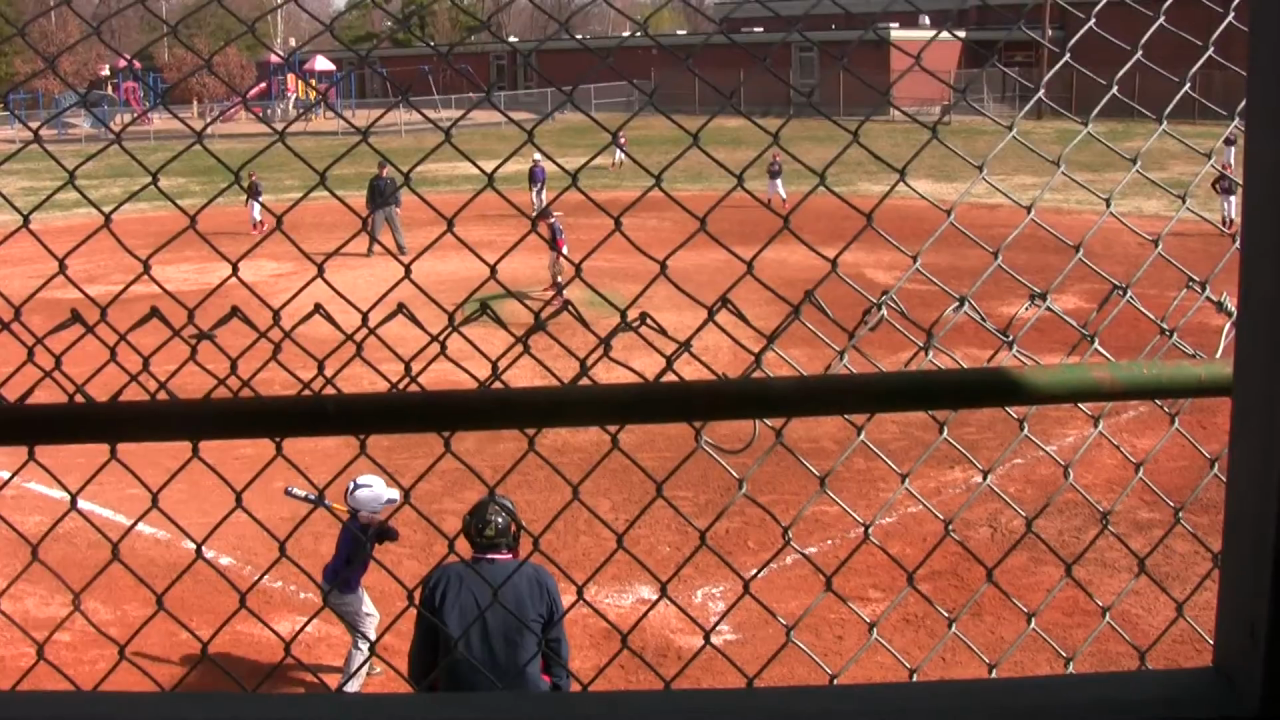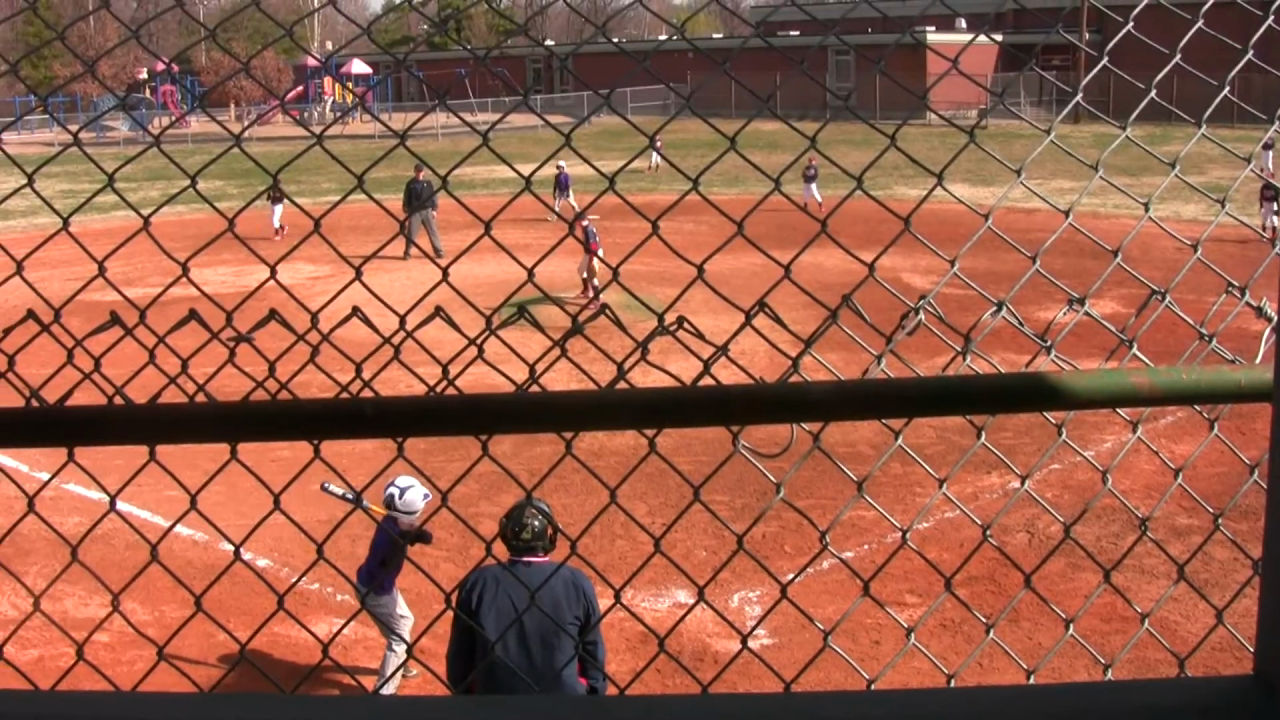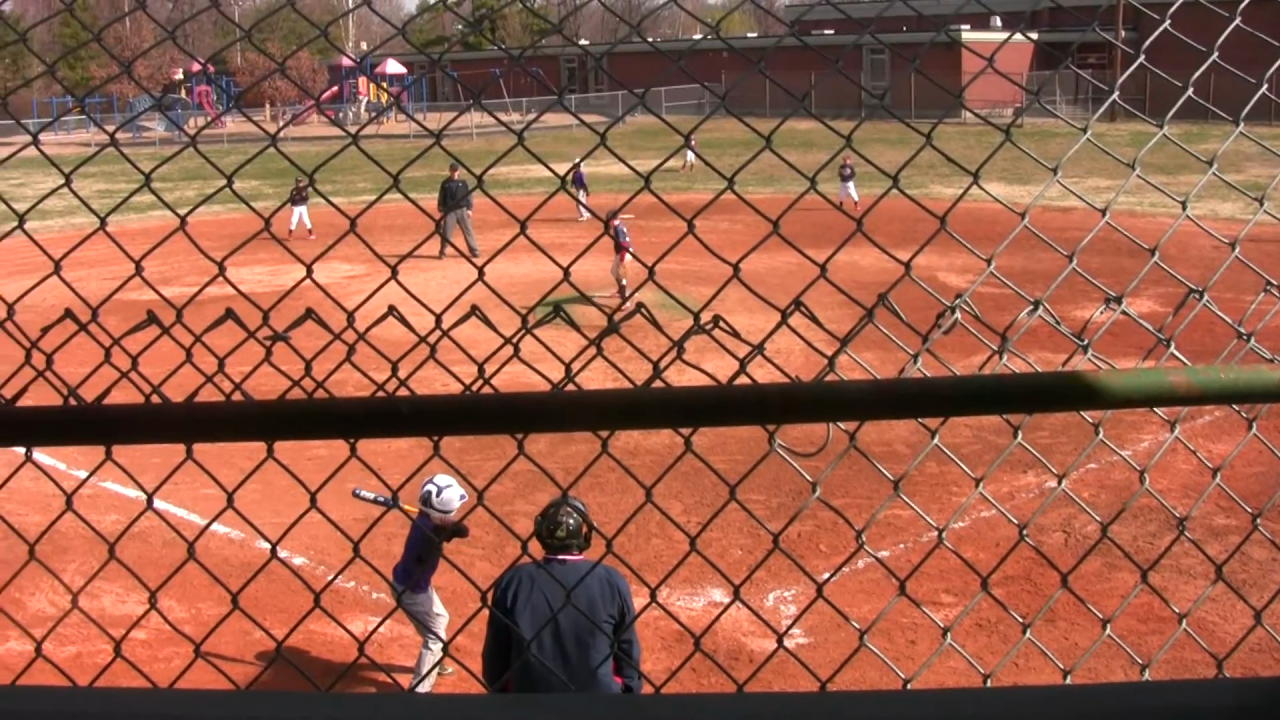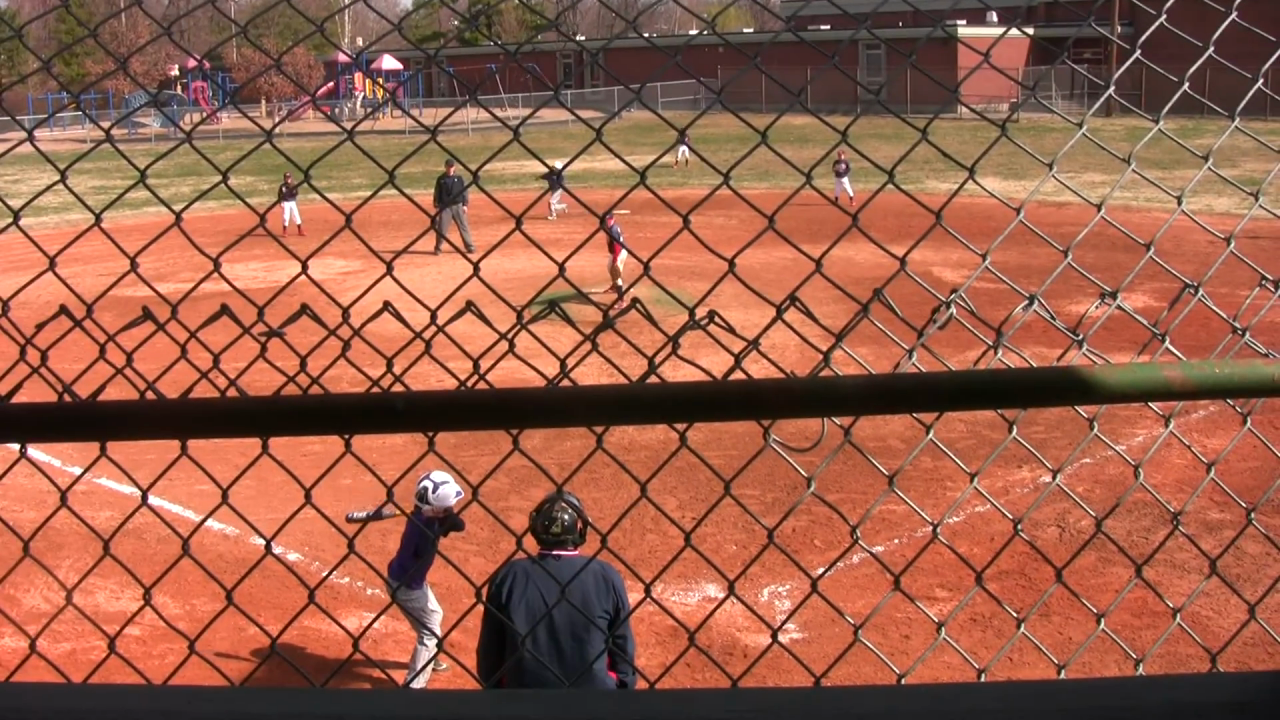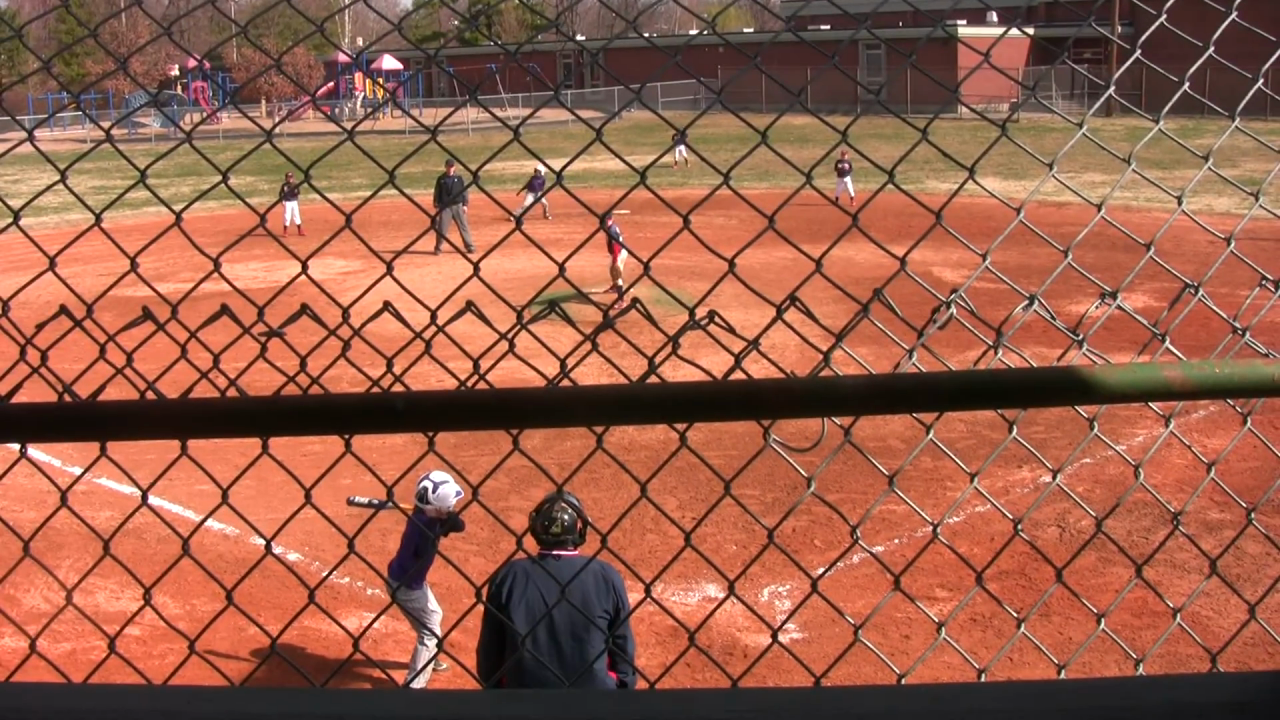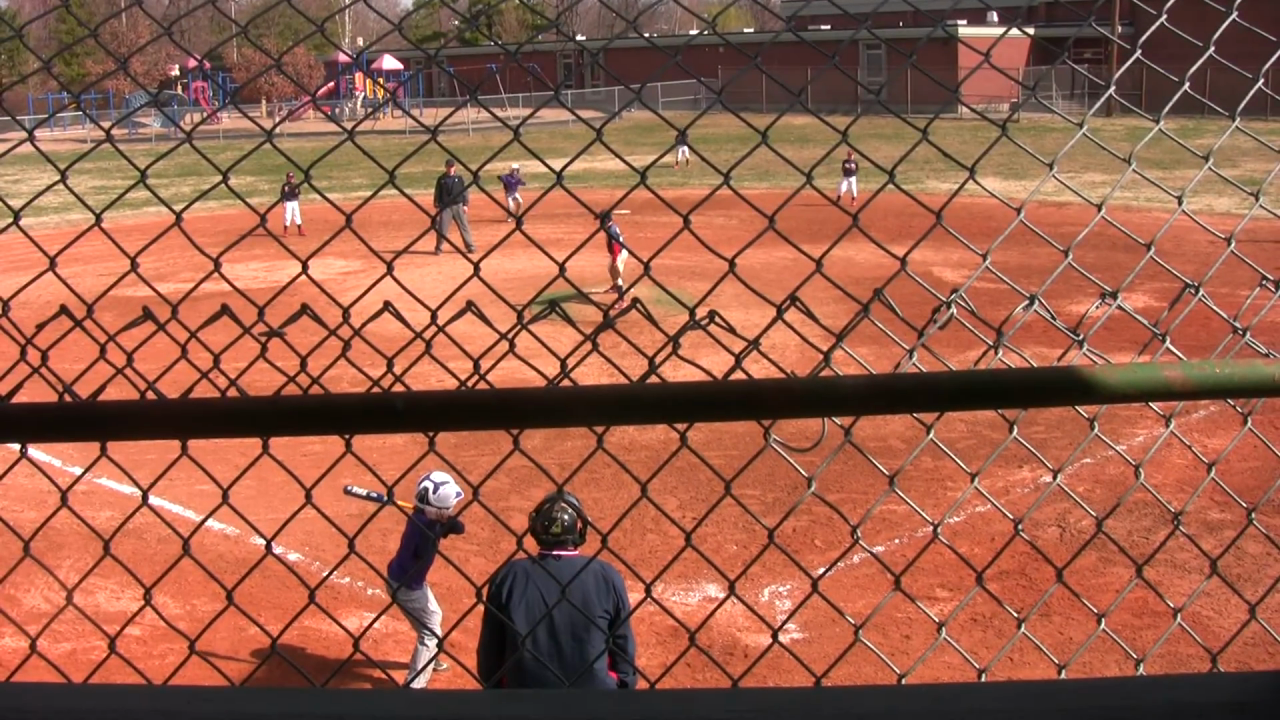
dt=0.4s
person 1, frame 1
left shoulder: (365, 522)
right shoulder: (355, 529)
left elbow: (393, 535)
left wrist: (380, 524)
right wrist: (369, 527)
left hip: (349, 583)
right hip: (340, 588)
left knee: (371, 619)
right knee: (365, 634)
left ankle: (360, 662)
right ankle: (348, 689)
person 1, frame 2
left shoulder: (397, 523)
right shoulder: (391, 529)
left elbow: (427, 539)
left wrist: (416, 529)
right wrist: (407, 532)
left hip: (382, 584)
right hip: (375, 589)
left knee: (406, 622)
right knee: (400, 636)
left ankle: (397, 665)
right ankle: (384, 690)
person 1, frame 3
left shoulder: (431, 520)
right shoulder: (425, 526)
left elbow: (463, 532)
left wrist: (451, 523)
right wrist: (440, 526)
left hip: (418, 583)
right hip: (411, 588)
left knee: (441, 619)
right knee: (435, 635)
left ankle: (432, 663)
right ankle: (419, 688)
person 1, frame 4
left shoulder: (431, 516)
right shoulder: (422, 522)
left elbow: (459, 525)
left wrist: (446, 514)
right wrist: (435, 517)
left hip: (413, 579)
right hip: (406, 584)
left knee: (435, 615)
right knee: (430, 631)
left ankle: (428, 658)
right ankle: (414, 684)
person 1, frame 5
left shoulder: (429, 516)
right shoulder: (423, 522)
left elbow: (460, 526)
left wrist: (447, 516)
right wrist: (437, 518)
left hip: (412, 579)
right hip: (406, 584)
left knee: (434, 615)
right knee: (430, 631)
left ankle: (428, 659)
right ankle: (414, 684)
person 1, frame 6
left shoulder: (428, 517)
right shoulder: (423, 523)
left elbow: (459, 529)
left wrist: (446, 519)
right wrist: (438, 521)
left hip: (412, 579)
right hip: (406, 584)
left knee: (435, 616)
right knee: (431, 632)
left ankle: (428, 658)
right ankle: (414, 684)
person 2, frame 1
left shoulder: (441, 580)
right shoulder: (540, 580)
left elbow: (422, 655)
right elbow: (556, 652)
left wrist: (425, 690)
right wrist: (560, 689)
person 2, frame 2
left shoulder: (477, 583)
right shoulder: (576, 583)
left elbow: (459, 657)
right elbow: (593, 655)
left wrist: (462, 693)
right wrist: (595, 692)
person 2, frame 3
left shoulder: (513, 581)
right shoulder: (611, 582)
left elbow: (495, 655)
right elbow: (628, 653)
left wrist: (499, 691)
right wrist: (630, 690)
person 2, frame 4
left shoulder: (508, 577)
right shoulder: (606, 577)
left elbow: (489, 650)
right elbow: (623, 648)
left wrist: (492, 687)
right wrist: (625, 686)
person 2, frame 5
left shoulder: (508, 577)
right shoulder: (606, 577)
left elbow: (489, 650)
right elbow: (623, 648)
left wrist: (492, 687)
right wrist: (625, 685)
person 2, frame 6
left shoulder: (508, 577)
right shoulder: (606, 577)
left elbow: (490, 650)
right elbow: (623, 647)
left wrist: (493, 687)
right wrist: (625, 685)
left hip: (525, 688)
right hip: (593, 686)
